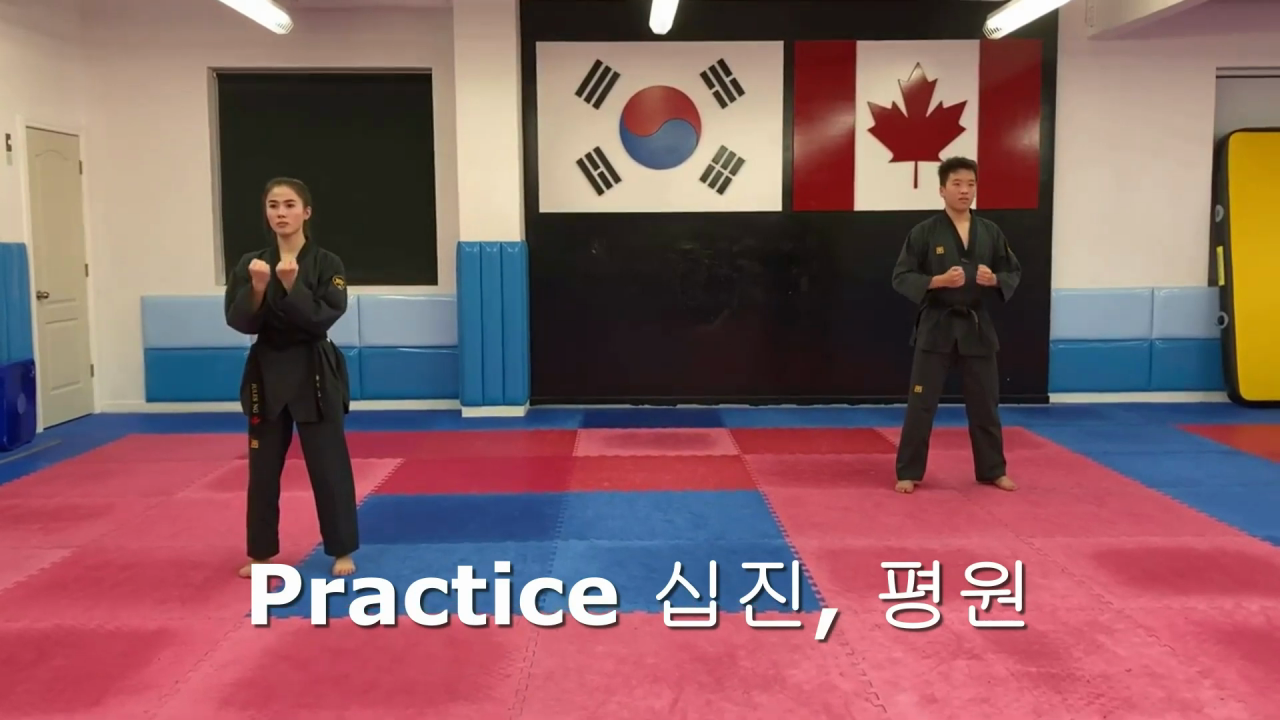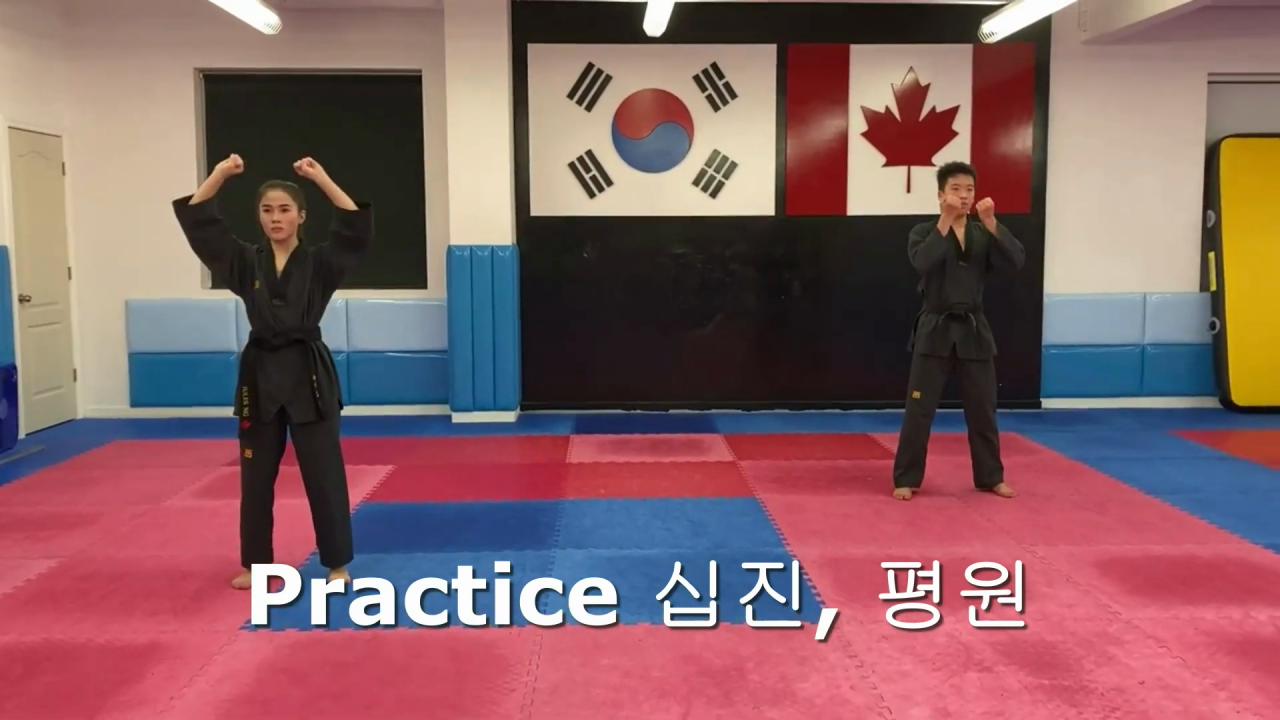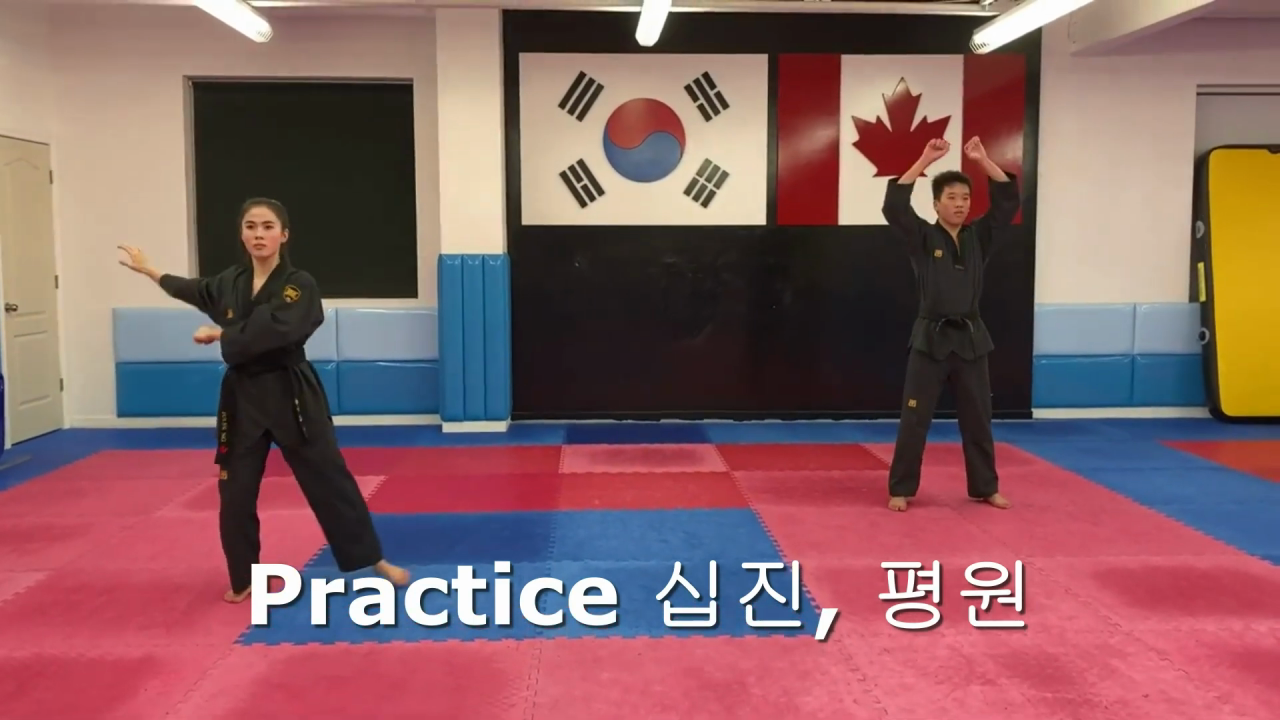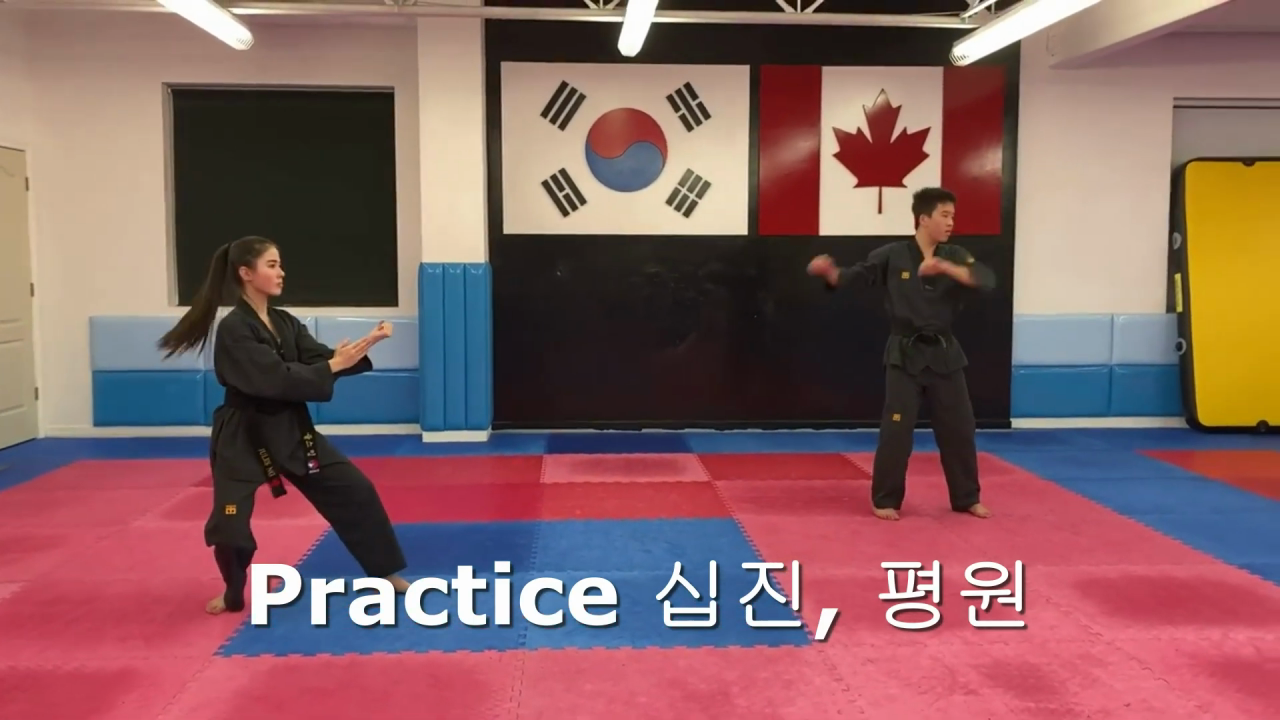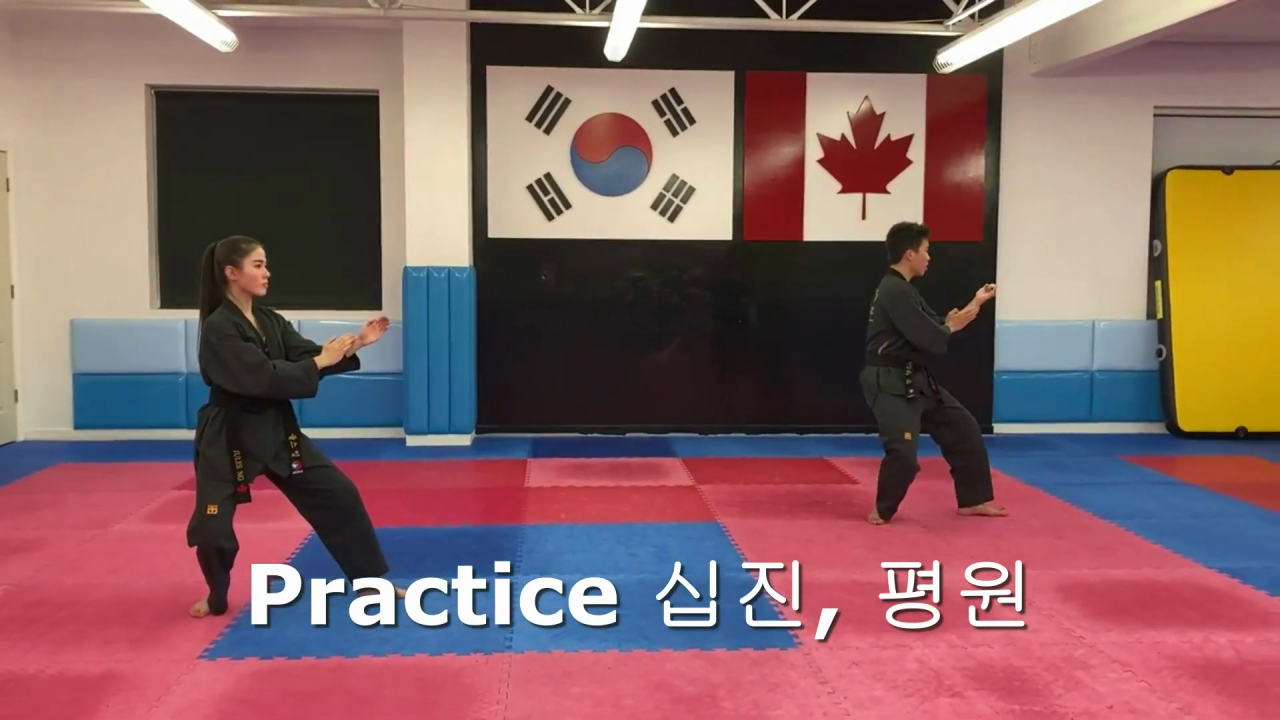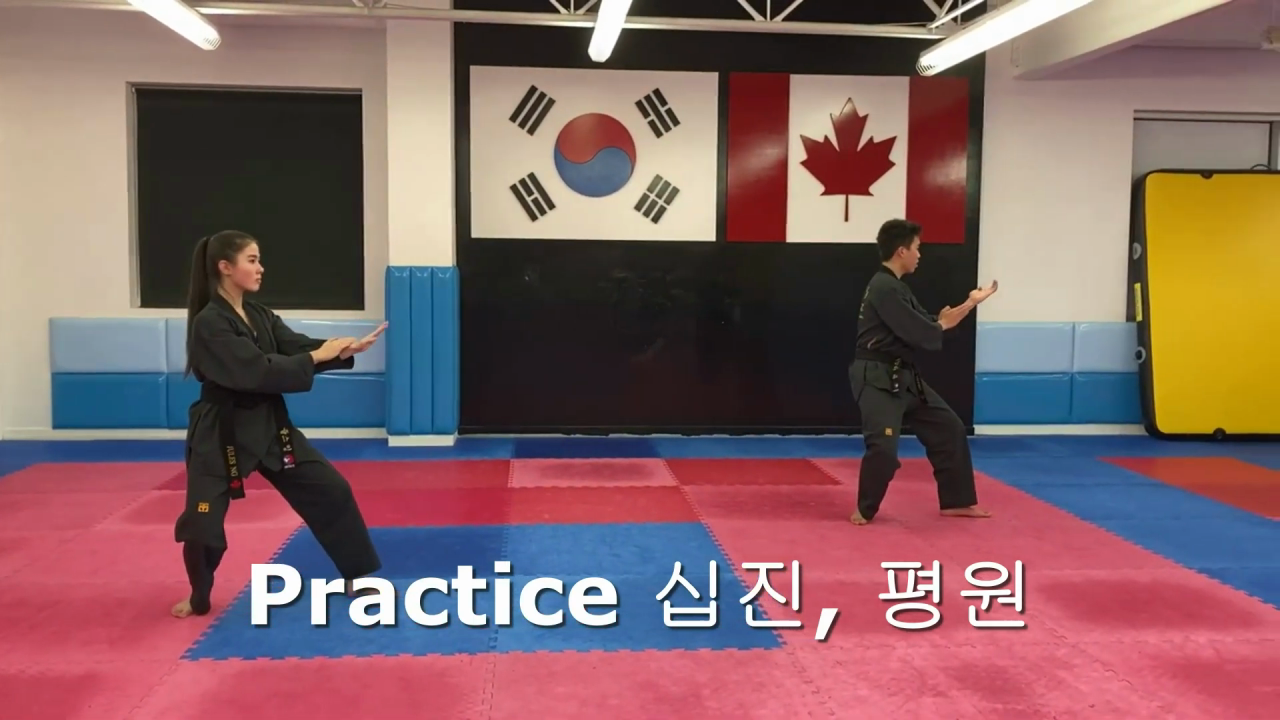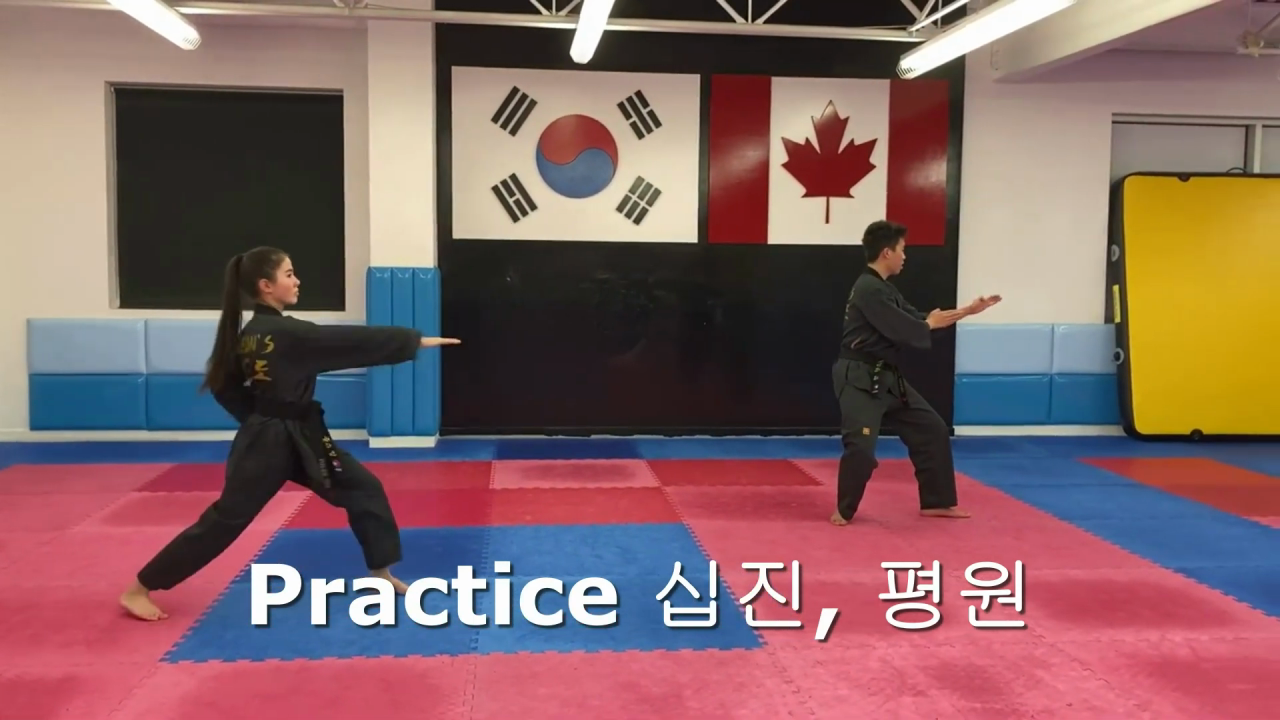
dt=0.7s
person 1, frame 1
left shoulder: (326, 263)
right shoulder: (251, 263)
left elbow: (327, 314)
right elbow: (237, 320)
left wrist: (293, 285)
right wrist: (256, 289)
left hip: (314, 370)
right hip: (267, 371)
left knee: (329, 465)
right knee: (263, 467)
left ankle: (341, 550)
right ankle: (261, 552)
person 1, frame 2
left shoulder: (320, 262)
right shoulder: (245, 261)
left elbow: (358, 229)
right elbow: (195, 221)
left wrist: (323, 180)
right wrist: (218, 176)
left hip: (309, 373)
right hip: (260, 374)
left knee: (324, 473)
right knee: (257, 475)
left ankle: (337, 563)
right ankle: (255, 563)
person 1, frame 3
left shoulder: (300, 286)
right shoulder: (228, 282)
left elbow: (273, 332)
right elbow: (197, 290)
left wrist: (218, 334)
right wrist: (151, 272)
left hip: (291, 395)
right hip: (242, 396)
left knee: (330, 480)
right knee: (235, 494)
left ankle: (372, 561)
right ankle: (243, 579)
person 1, frame 4
left shoulder: (285, 322)
right shoulder: (233, 329)
left elbow: (320, 361)
right elbow: (277, 381)
left wrist: (363, 344)
right wrist: (334, 365)
left hip: (292, 429)
right hip: (244, 436)
left knee: (356, 491)
right knee: (230, 526)
left ankle: (385, 574)
right ankle: (233, 593)
person 1, frame 5
left shoulder: (271, 321)
right shoulder: (219, 329)
left elbow: (307, 358)
right elbow: (262, 377)
left wrist: (354, 345)
right wrist: (321, 361)
left hip: (277, 429)
right hip: (228, 436)
left knee: (338, 494)
right knee: (212, 525)
left ankle: (369, 578)
right ankle: (217, 596)
person 1, frame 6
left shoulder: (259, 316)
right shoulder: (210, 323)
left elbow: (297, 347)
right elbow: (256, 372)
left wrist: (344, 349)
right wrist: (317, 358)
left hip: (269, 423)
right hip: (222, 430)
left knee: (330, 490)
right knee: (203, 522)
left ankle: (356, 578)
right ankle: (199, 597)
person 1, frame 7
left shoulder: (254, 332)
right shoulder: (287, 333)
left elbow: (224, 388)
right elbow: (350, 341)
left wrist: (255, 413)
right wrist: (419, 340)
left hip: (299, 435)
right hip: (272, 440)
left knee: (364, 488)
right knee: (225, 518)
left ankle: (381, 574)
right ankle: (140, 589)
person 2, frame 1
left shoulder: (990, 232)
right shoulder: (924, 232)
left elbow: (1014, 272)
right elbow: (901, 277)
left wrist: (996, 279)
right wrist: (938, 281)
left hip: (978, 326)
right hip: (937, 325)
left knee: (985, 403)
right knee: (921, 403)
left ankle: (992, 470)
right ankle: (908, 473)
person 2, frame 2
left shoulder: (983, 234)
right shoulder: (923, 232)
left elbow: (1016, 261)
right elbow: (923, 262)
left wrist: (992, 224)
right wrist: (945, 221)
left hip: (974, 330)
right hip: (935, 330)
left knee: (983, 409)
right knee: (919, 409)
left ankle: (990, 477)
right ankle: (906, 479)
person 2, frame 3
left shoulder: (979, 237)
right shoulder: (922, 236)
left elbow: (1008, 200)
right elbow: (894, 206)
left wrist: (983, 160)
right wrist: (924, 160)
left hip: (970, 338)
right hip: (931, 338)
left knee: (977, 418)
right knee: (915, 418)
left ankle: (986, 487)
right ankle: (901, 489)
person 2, frame 4
left shoulder: (954, 255)
right shoulder: (891, 255)
left elbow: (985, 280)
right elbow: (854, 278)
left wrist: (946, 269)
right wrist: (829, 271)
left hip: (945, 353)
right hip: (905, 353)
left knee: (960, 429)
right knee: (897, 431)
left ankle: (967, 498)
right ankle: (885, 500)
person 2, frame 5
left shoulder: (903, 290)
right shoulder: (893, 292)
left elbow: (932, 329)
right elbow: (929, 339)
left wrist: (975, 303)
right wrist: (952, 327)
left hip: (915, 380)
right hip: (889, 382)
left knee: (965, 429)
right knee: (904, 451)
left ankle: (973, 500)
right ankle: (884, 509)
person 2, frame 6
left shoulder: (896, 287)
right shoulder: (884, 289)
left elbow: (926, 324)
right elbow: (921, 334)
left wrist: (971, 302)
right wrist: (942, 324)
left hip: (902, 376)
right hip: (877, 378)
left knee: (949, 429)
right knee: (884, 446)
left ankle: (956, 501)
right ankle: (865, 509)
person 2, frame 7
left shoulder: (884, 288)
right shoulder: (869, 290)
left elbow: (916, 320)
right elbow: (907, 331)
left wrist: (969, 310)
right wrist: (931, 323)
left hip: (886, 377)
right hip: (860, 378)
left knee: (931, 430)
right knee: (861, 446)
left ankle: (936, 502)
right ankle: (844, 510)
